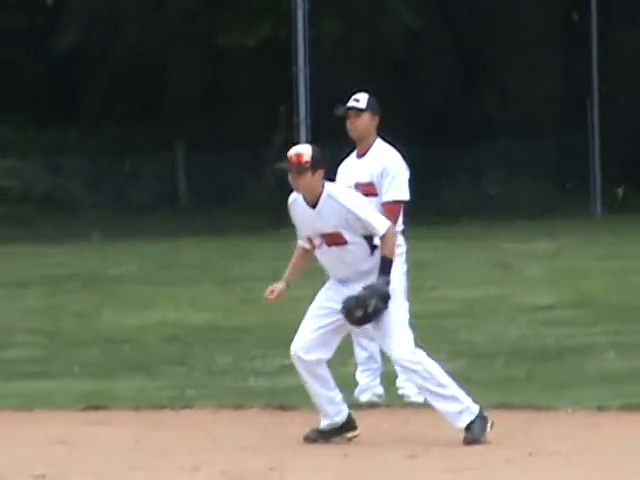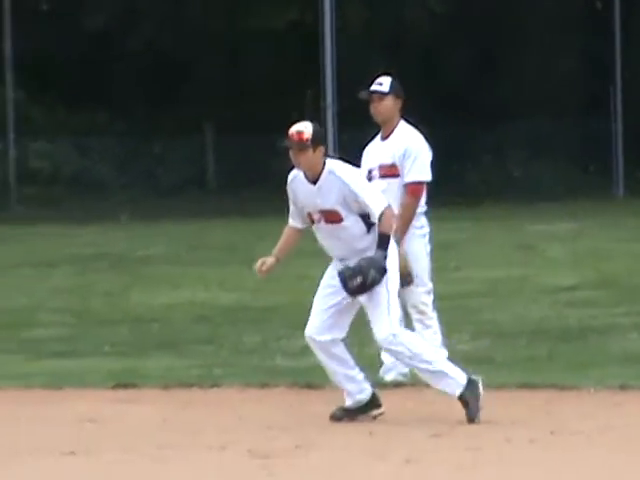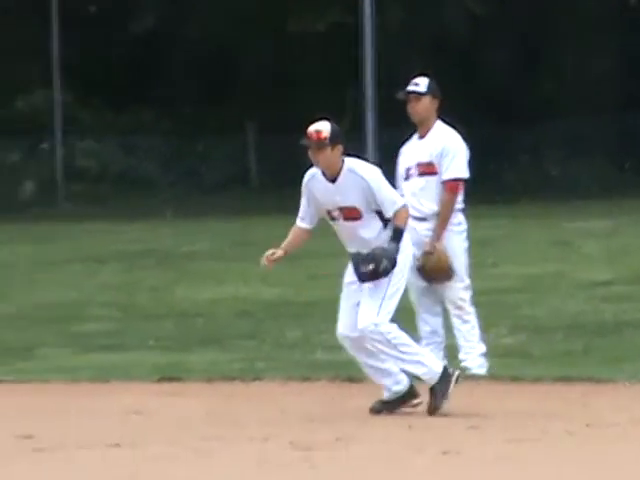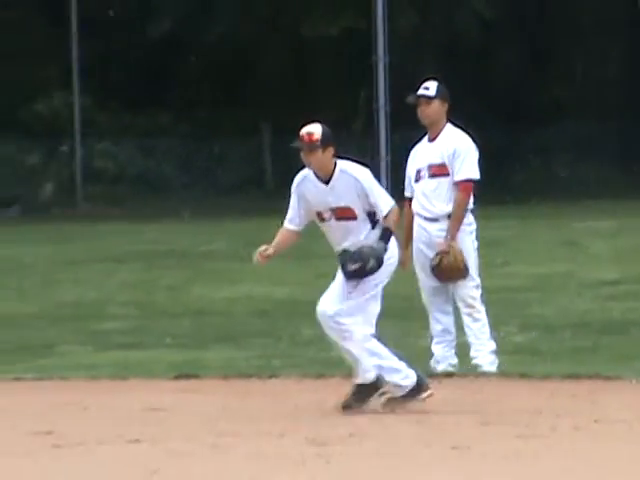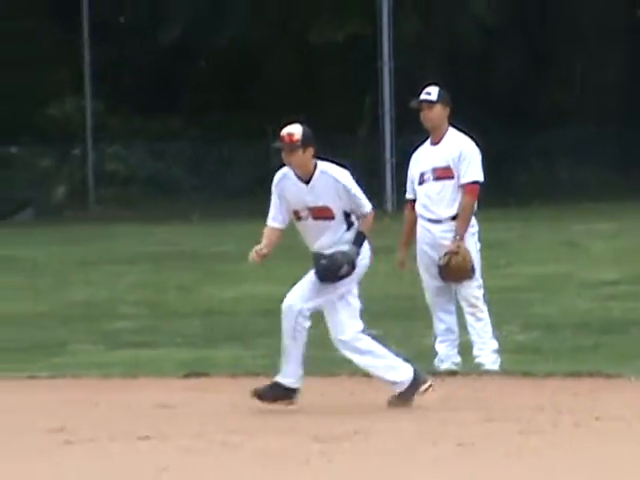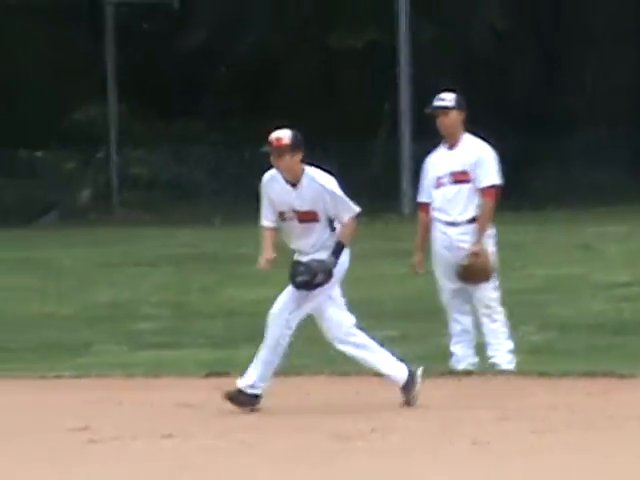
dt=0.1s
person 1, frame 1
left shoulder: (390, 160)
right shoulder: (345, 167)
left elbow: (391, 215)
right knee: (360, 325)
left ankle: (411, 390)
right ankle: (369, 388)
person 1, frame 2
left shoulder: (412, 142)
right shoulder: (370, 149)
left elbow: (413, 195)
left wrist: (396, 241)
left hip: (408, 233)
left knee: (420, 302)
right ankle: (394, 368)
person 1, frame 3
left shoulder: (449, 140)
right shoulder: (407, 149)
left elbow: (451, 192)
left wrist: (435, 238)
left hip: (446, 229)
right hip: (413, 232)
left knee: (458, 298)
right knee: (423, 301)
left ankle: (474, 362)
person 1, frame 4
left shoulder: (460, 142)
right shoulder: (416, 151)
left elbow: (464, 193)
left wrist: (450, 238)
right wrist: (404, 245)
left hip: (456, 230)
right hip: (422, 233)
left knee: (468, 297)
right knee: (434, 300)
left ankle: (484, 359)
right ankle: (443, 360)
person 1, frame 5
left shoulder: (463, 146)
right shoulder: (418, 155)
left elbow: (470, 194)
right elbow: (411, 204)
left wrist: (459, 239)
right wrist: (404, 246)
left hip: (457, 231)
right hip: (425, 235)
left knee: (471, 296)
right knee: (437, 300)
left ankle: (487, 358)
right ankle: (447, 359)
person 1, frame 6
left shoulder: (479, 151)
right shoulder: (433, 159)
left elbow: (489, 198)
right elbow: (425, 208)
left wrist: (479, 241)
right wrist: (419, 250)
left hip: (473, 233)
right hip: (441, 237)
left knee: (486, 298)
right knee: (453, 301)
left ankle: (502, 358)
right ankle: (463, 358)
person 2, frame 1
left shoulder: (344, 200)
right shoulder: (295, 204)
left elbow: (387, 232)
left wrist: (384, 278)
right wrist: (285, 281)
left hip: (375, 282)
right hip: (339, 287)
left knee: (403, 354)
right knee: (303, 352)
left ankle: (470, 416)
right ankle: (337, 421)
person 2, frame 2
left shoulder: (344, 177)
right shoulder: (294, 181)
left elbow: (385, 213)
right elbow: (297, 225)
left wrist: (380, 255)
right wrist: (275, 257)
left hip: (375, 262)
right hip: (342, 264)
left knee: (389, 335)
right knee: (318, 335)
left ankle: (462, 385)
right ankle: (361, 399)
person 2, frame 3
left shoulder: (364, 174)
right shoulder: (311, 181)
left elbow: (400, 209)
right elbow: (304, 225)
left wrist: (393, 246)
right wrist: (282, 251)
left hip: (389, 256)
right hip: (359, 260)
left knee: (370, 325)
right knee: (349, 332)
left ankle: (436, 373)
right ankle: (399, 390)
person 2, frame 4
left shoulder: (355, 176)
right shoulder: (302, 182)
left elbow: (391, 210)
right elbow: (292, 227)
left wrist: (379, 246)
right wrist: (270, 250)
left knee: (330, 312)
right knee: (354, 331)
left ankle: (369, 379)
right ankle: (409, 383)
person 2, frame 5
left shoulder: (336, 177)
right shoulder: (282, 180)
left elbow: (367, 214)
right elbow: (276, 224)
left wrist: (355, 249)
right wrist: (265, 247)
left hip: (349, 257)
right hip: (325, 260)
left knee: (294, 306)
right knee: (347, 335)
left ankle: (288, 383)
right ankle: (407, 379)
person 2, frame 6
left shoulder: (321, 183)
right shoulder: (269, 181)
left elbow: (350, 220)
right elbow: (269, 225)
left wrist: (331, 256)
right wrist: (268, 251)
left hip: (329, 255)
right hip: (305, 260)
left knee: (284, 313)
right knee: (342, 332)
left ankle: (253, 388)
right ankle: (404, 375)
